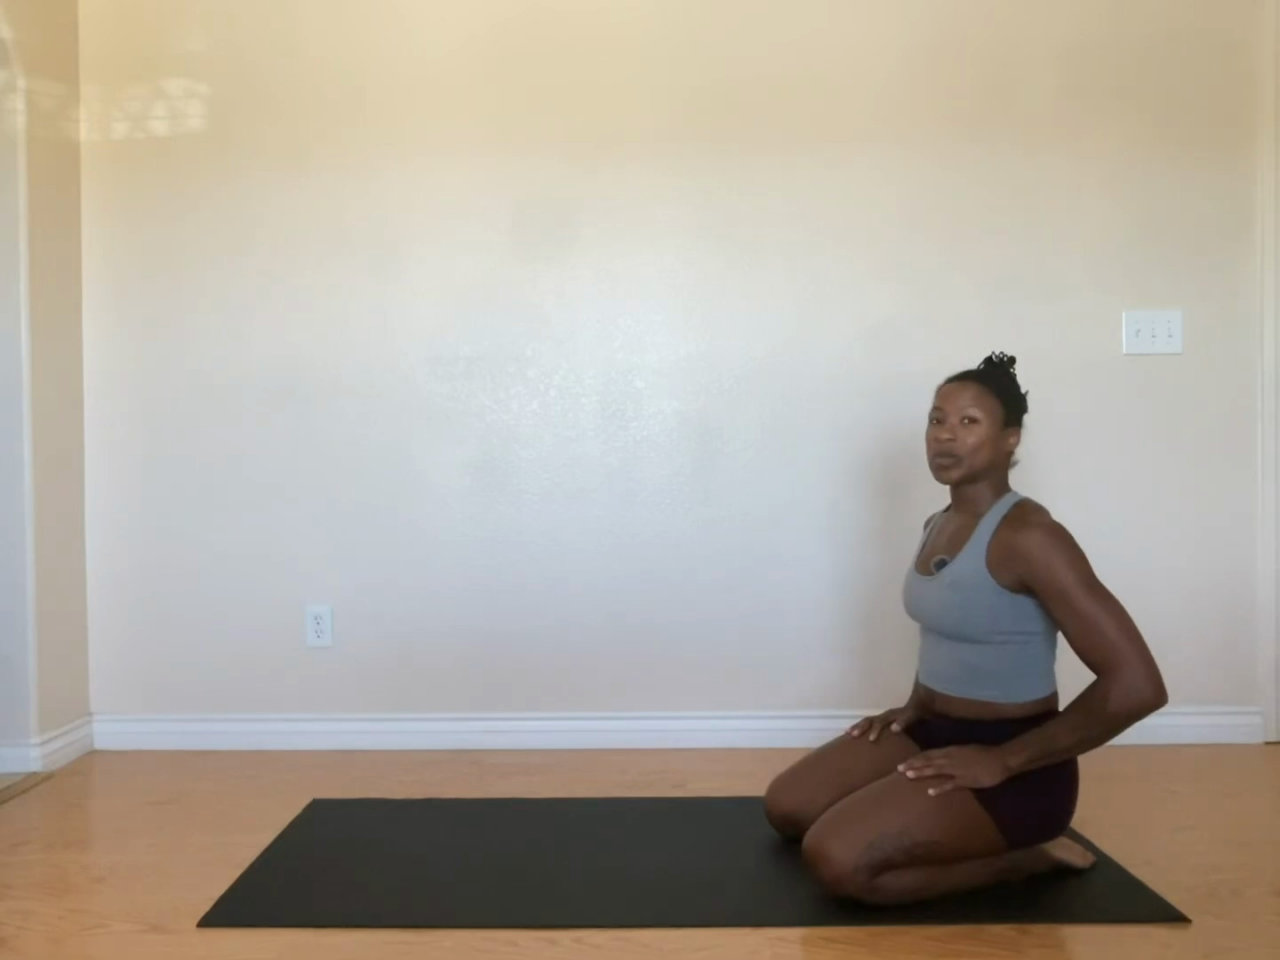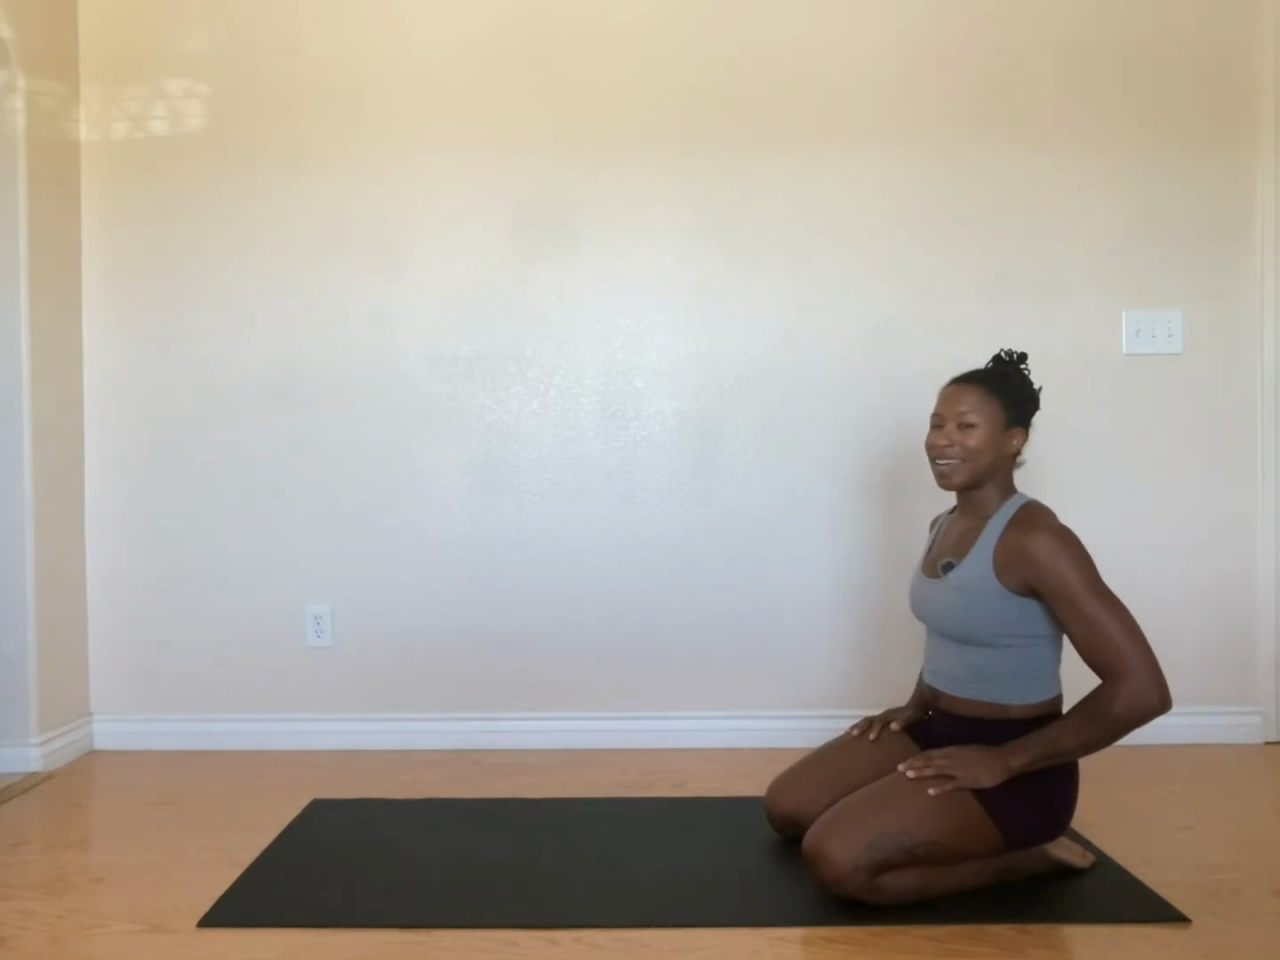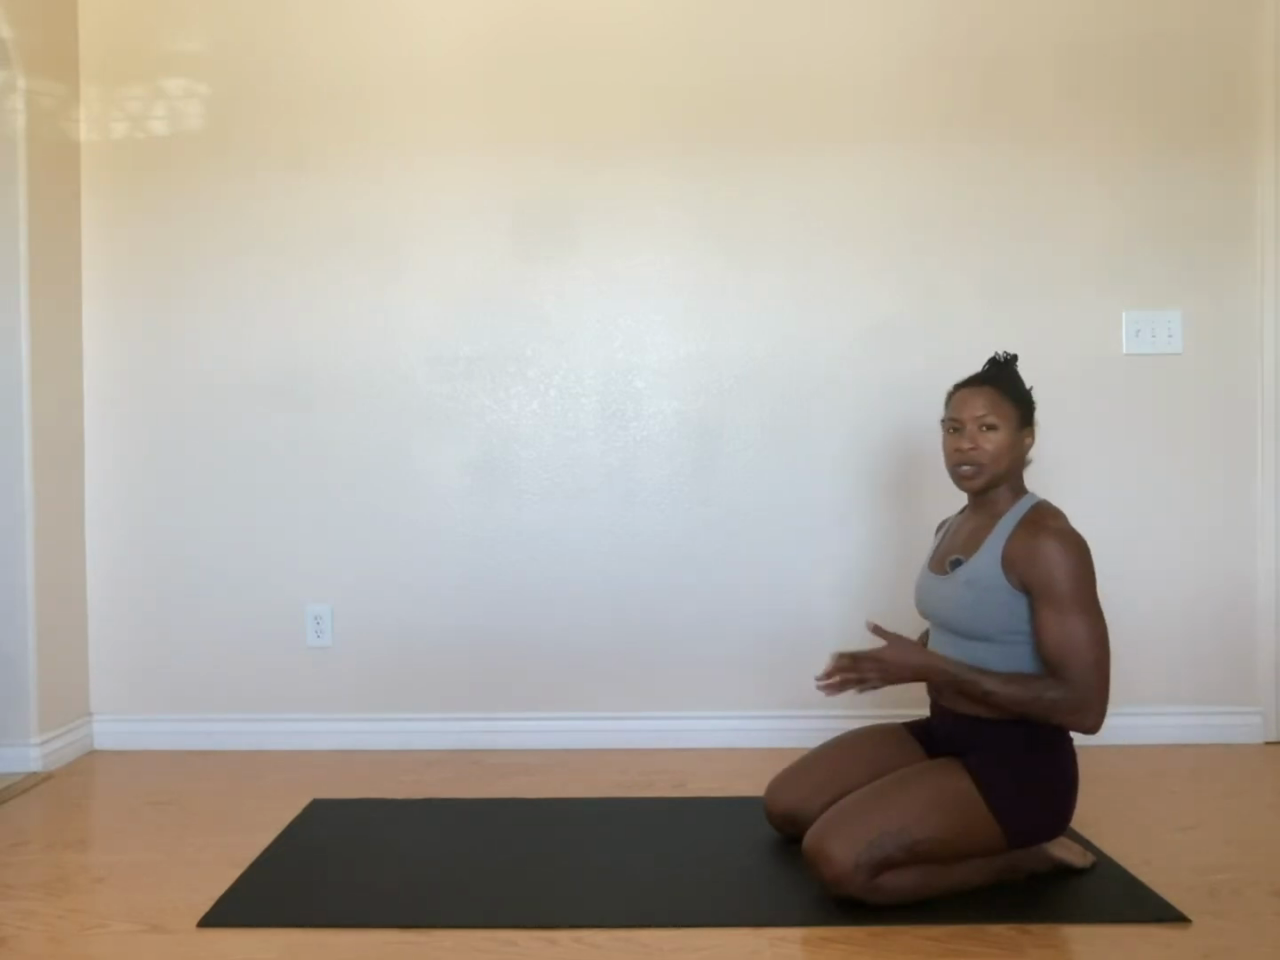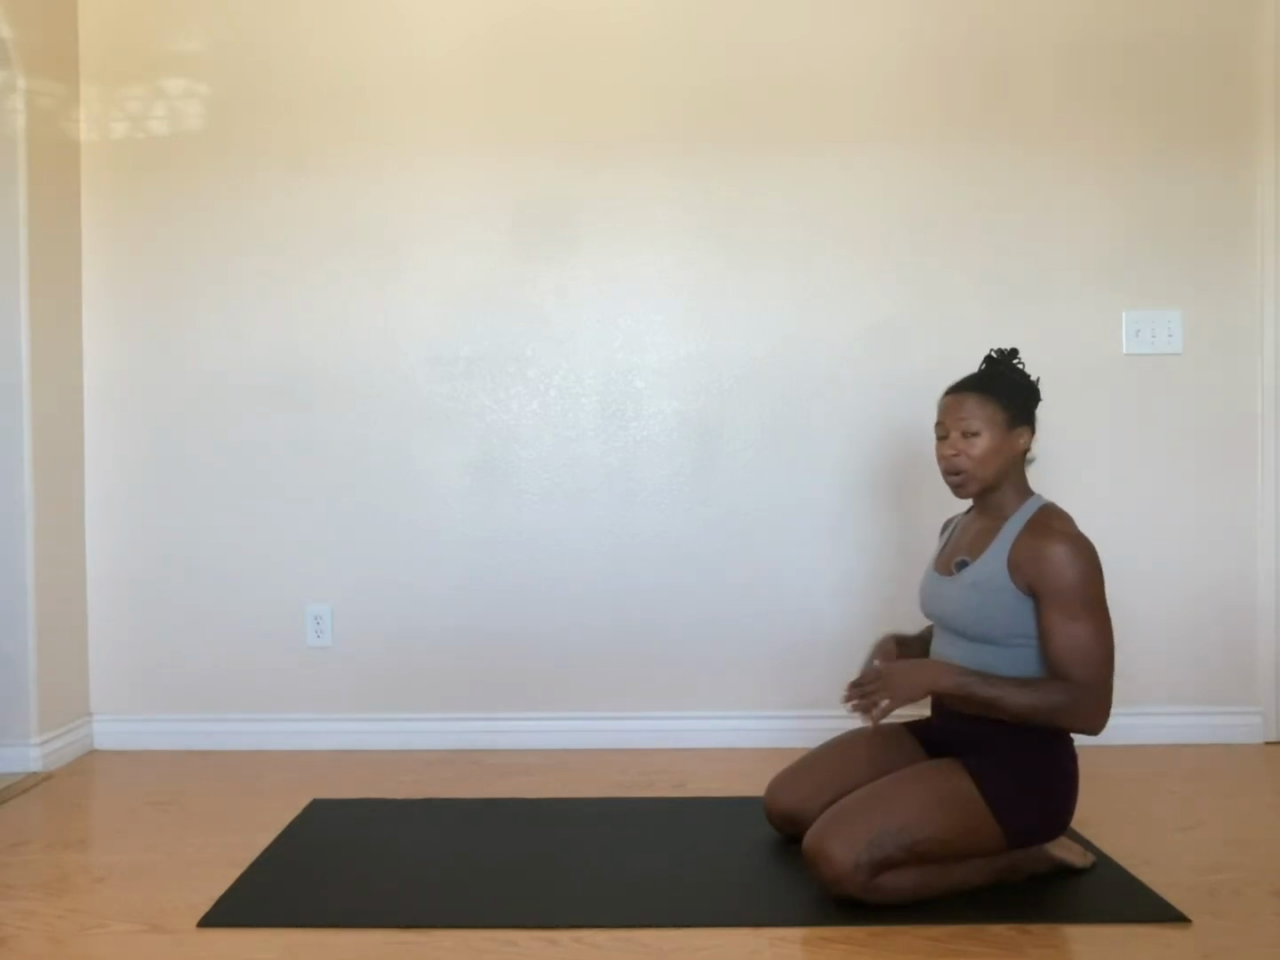
dt=1s
person 1, frame 1
left shoulder: (1028, 535)
right shoulder: (939, 526)
left elbow: (1137, 684)
left wrist: (1004, 761)
right wrist: (914, 706)
left hip: (1010, 765)
right hip: (940, 730)
left knee: (837, 859)
right knee: (786, 807)
left ankle: (1029, 856)
right ankle: (965, 832)
person 1, frame 2
left shoulder: (1036, 540)
right shoulder: (945, 527)
left elbow: (1142, 690)
left wrist: (1005, 762)
right wrist: (915, 707)
left hip: (1014, 768)
right hip: (942, 733)
left knee: (839, 859)
right knee: (787, 807)
left ankle: (1029, 857)
right ankle: (964, 836)
person 1, frame 3
left shoulder: (1046, 541)
right shoulder: (952, 528)
left elbow: (1084, 705)
left wrist: (931, 666)
right wrist: (891, 665)
left hip: (1018, 763)
right hip: (942, 733)
left knee: (838, 858)
right knee: (785, 805)
left ankle: (1028, 857)
right ankle: (970, 836)
person 1, frame 4
left shoulder: (1053, 546)
right shoulder: (957, 529)
left elbow: (1087, 708)
left wrist: (938, 677)
right wrist: (898, 650)
left hip: (1020, 765)
right hip: (945, 733)
left knee: (838, 858)
right knee: (786, 805)
left ankle: (1030, 856)
right ankle: (962, 834)
